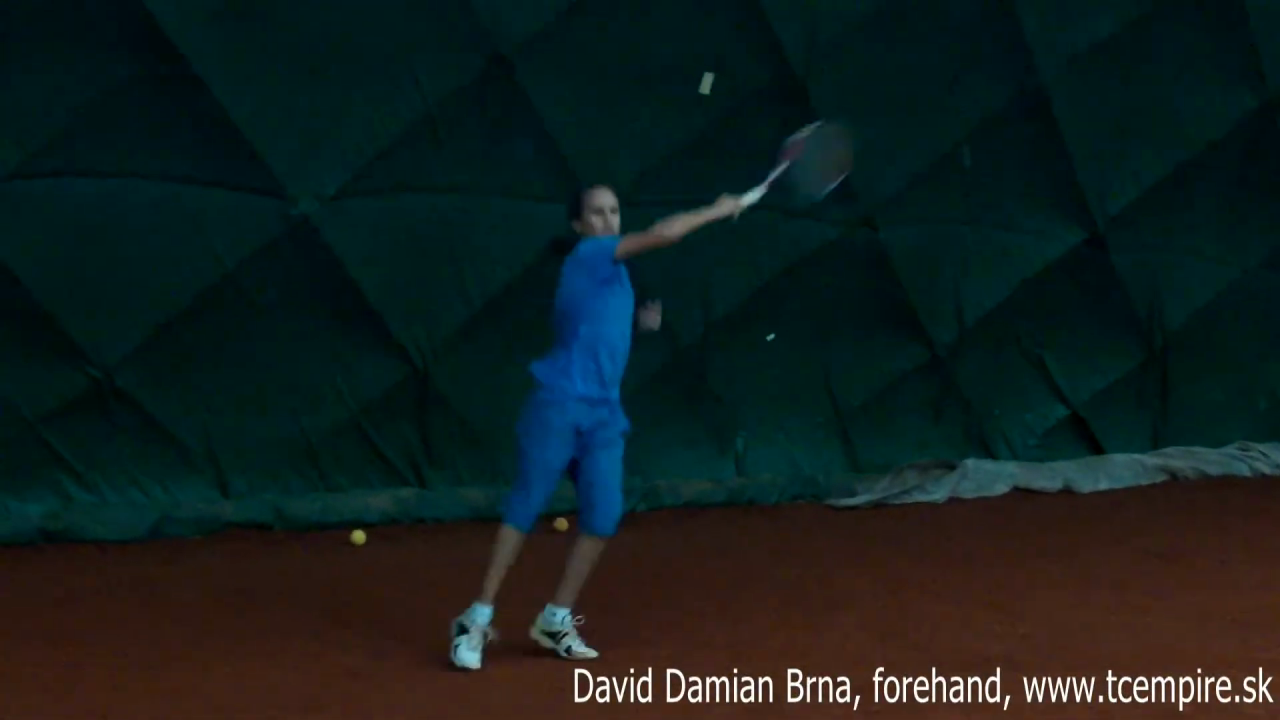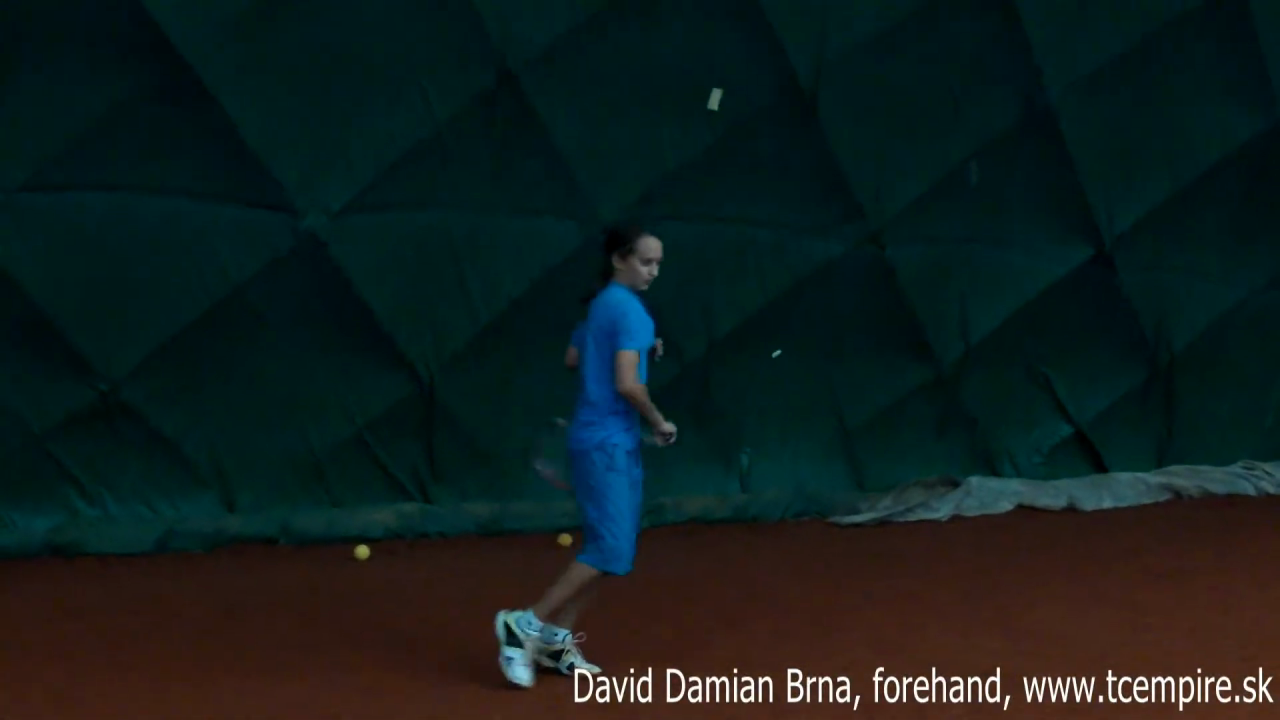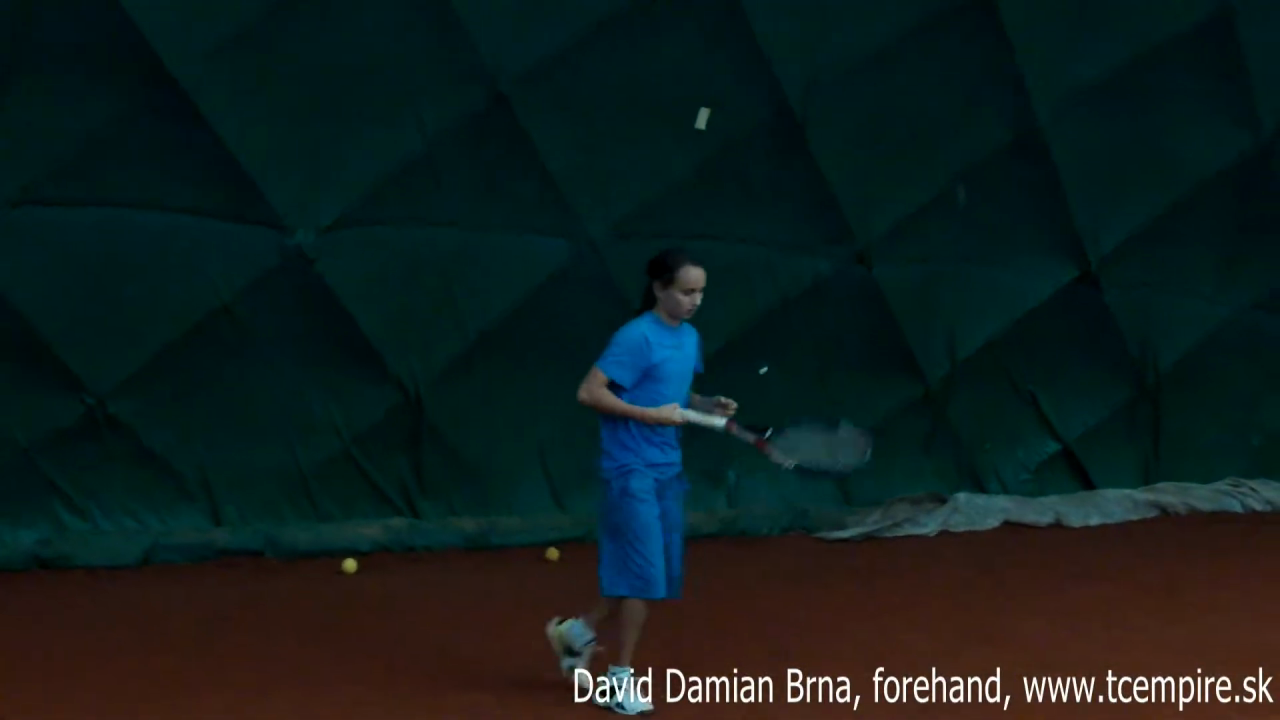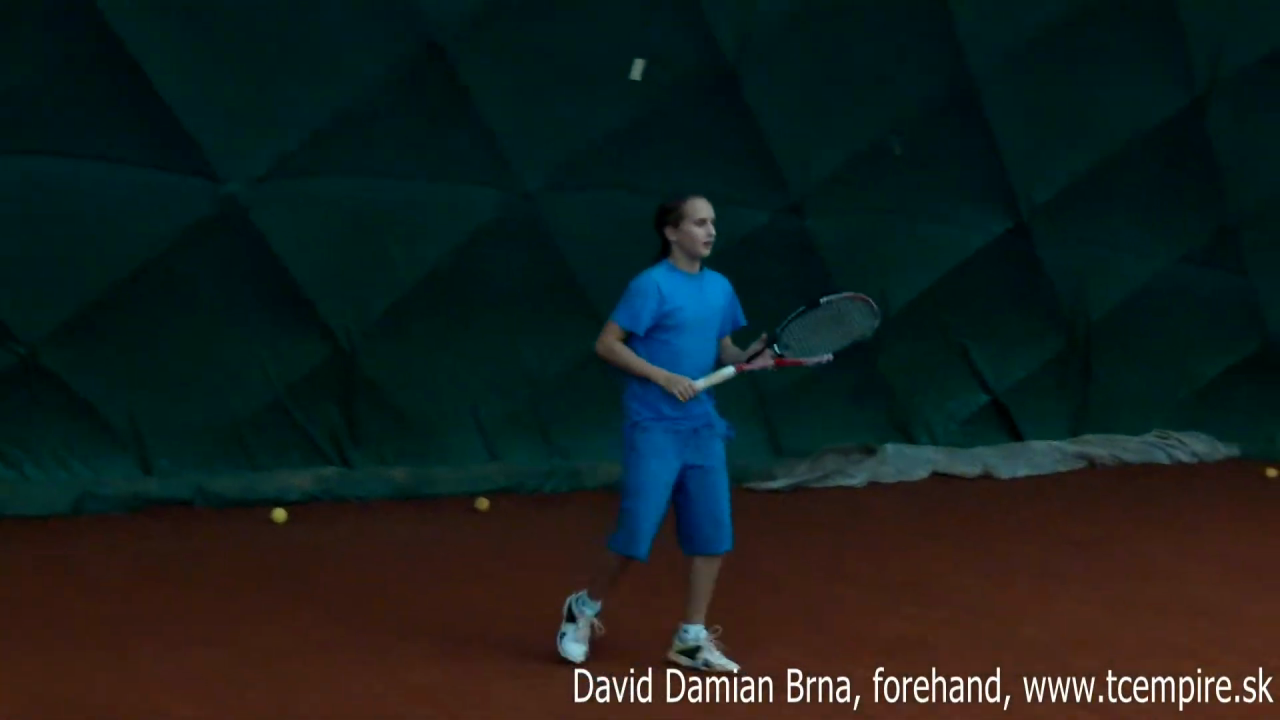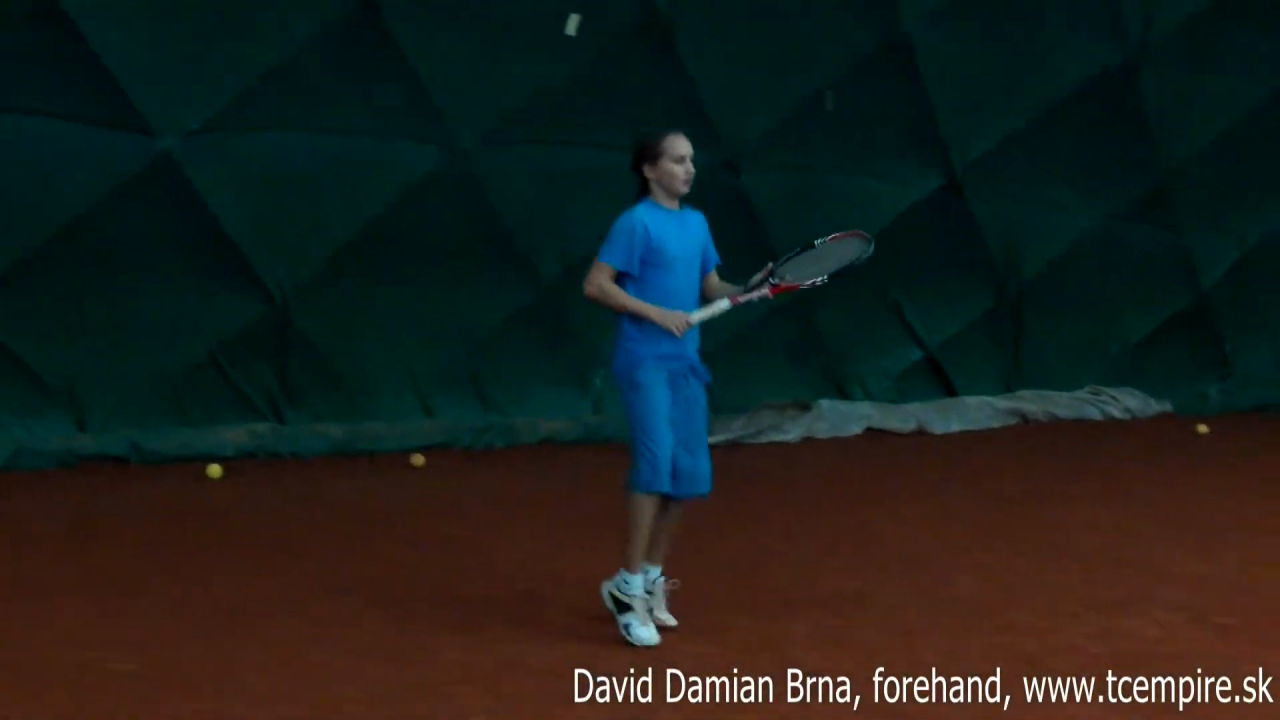
dt=0.4s
person 1, frame 1
left shoulder: (616, 271)
right shoulder: (588, 255)
right elbow: (659, 235)
left wrist: (639, 318)
right wrist: (716, 211)
left hip: (602, 409)
right hip: (558, 402)
left knee: (603, 520)
right knee: (523, 511)
left ankle: (555, 621)
right ankle: (477, 618)
person 1, frame 2
left shoulder: (605, 305)
right shoulder: (627, 309)
left elbow: (573, 357)
right elbow: (627, 383)
right wrist: (659, 422)
left hip: (619, 444)
right hip: (604, 445)
left knee: (615, 551)
right knee: (608, 549)
left ankle: (556, 639)
right ankle: (524, 624)
person 1, frame 3
left shoulder: (689, 337)
right shoulder: (635, 337)
right elbow: (589, 393)
left wrist: (709, 404)
right wrist: (648, 413)
left hip: (667, 471)
right hip: (631, 471)
left knee: (638, 574)
right knee: (644, 574)
left ankle: (575, 634)
right ankle: (619, 676)
person 1, frame 4
left shoulder: (720, 288)
right shoulder: (650, 285)
right elbow: (606, 344)
left wrist: (746, 357)
right wrist: (663, 377)
left hip: (702, 427)
right hip: (652, 428)
left knee: (713, 533)
right knee: (636, 533)
left ankle: (692, 638)
right ankle: (584, 607)
person 1, frame 5
left shoulder: (697, 223)
right shoulder: (635, 223)
left elbow: (711, 289)
right elbow: (594, 284)
left wrist: (749, 291)
right wrist: (656, 313)
left hip: (685, 365)
right hip: (643, 362)
left knee: (690, 476)
right knee: (654, 468)
left ankle: (648, 577)
right ankle: (628, 586)
